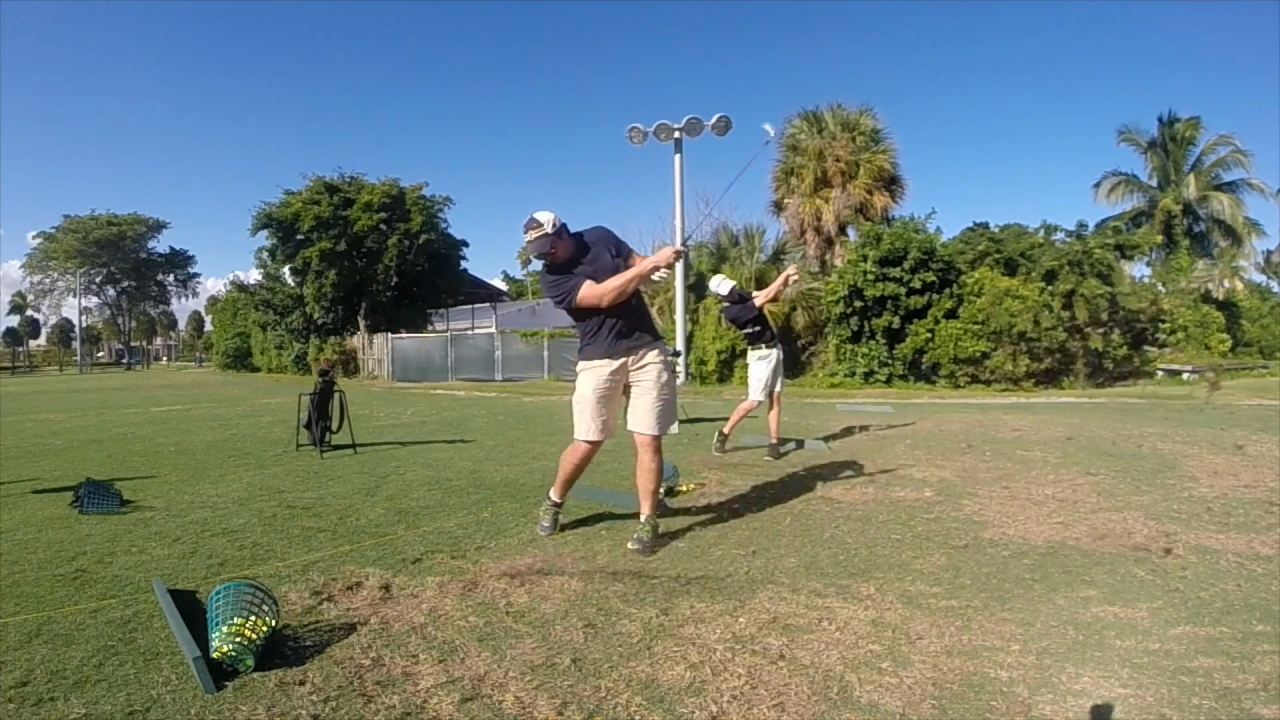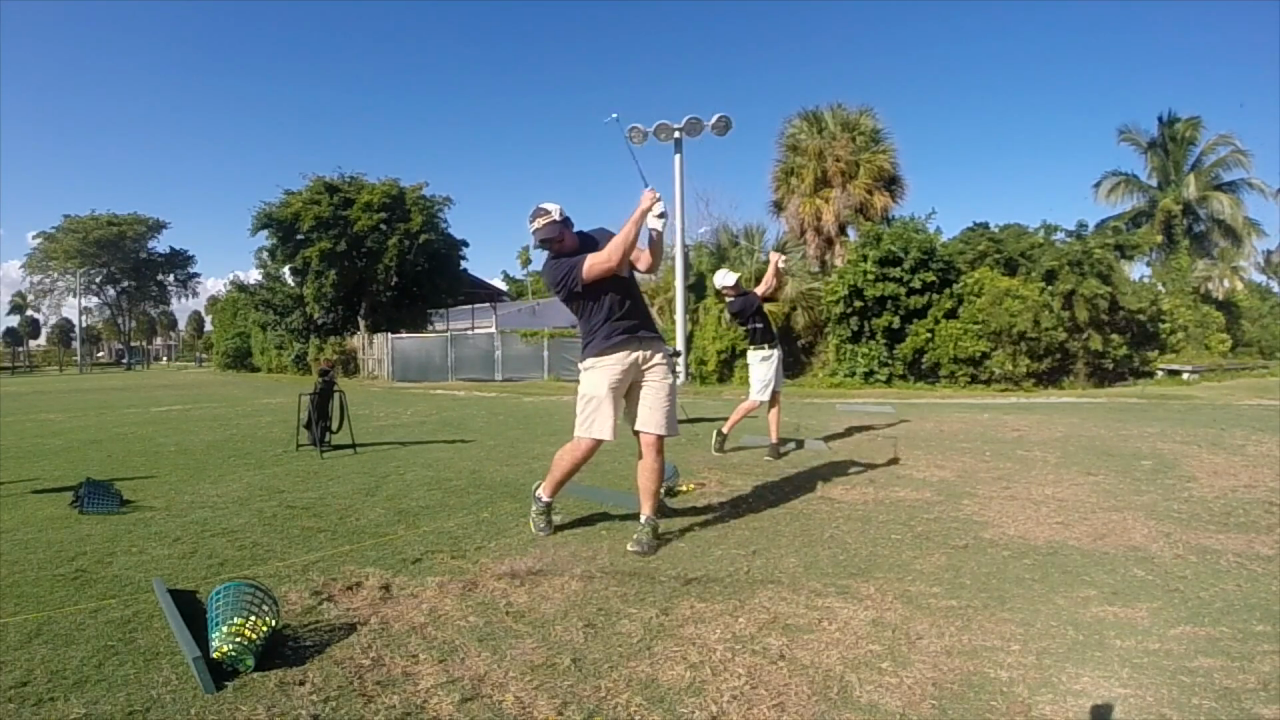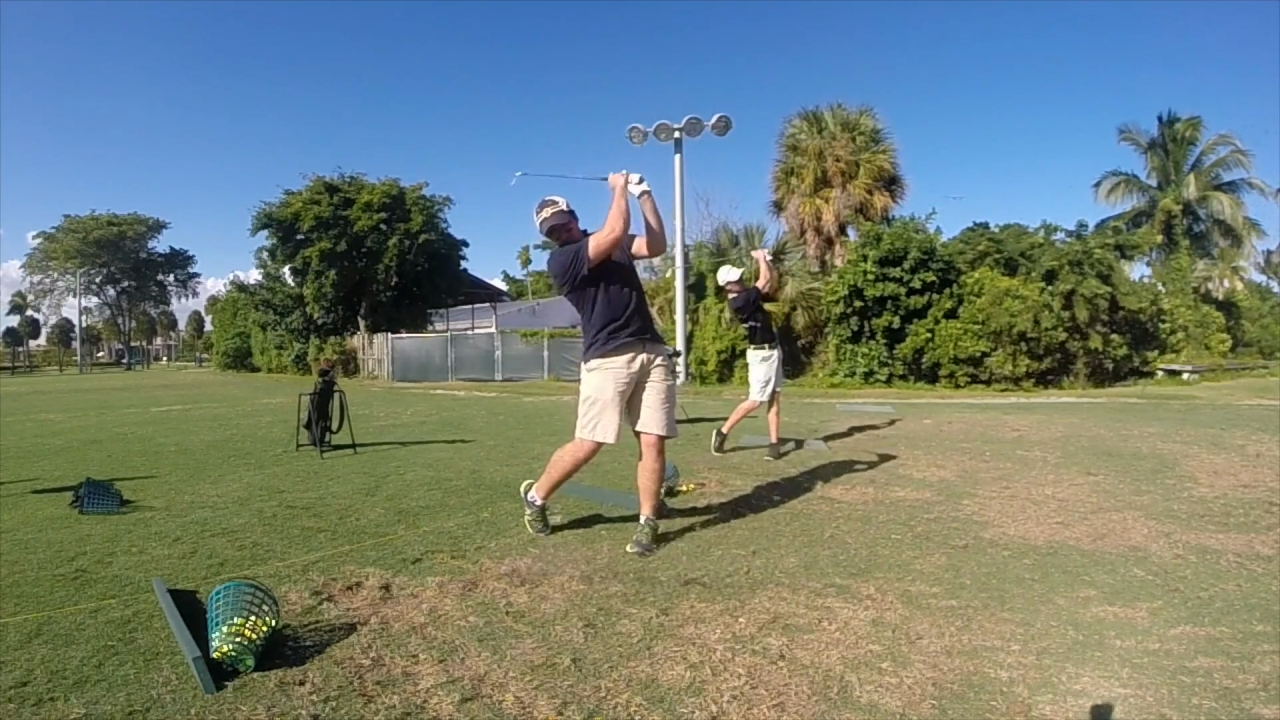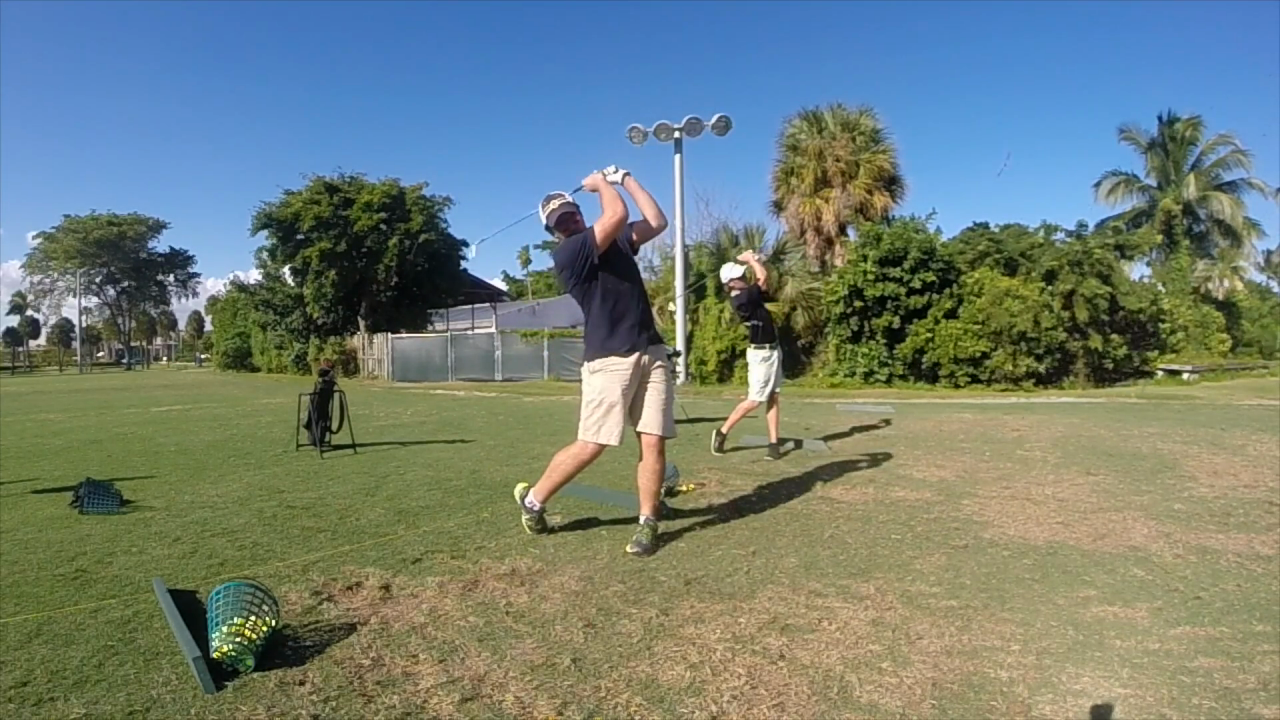
dt=0.3s
person 1, frame 1
left shoulder: (599, 237)
right shoulder: (552, 278)
left elbow: (639, 273)
right elbow: (606, 294)
left wrist: (655, 268)
right wrist: (653, 261)
left hip: (648, 352)
right hip: (600, 361)
left knee: (648, 441)
right knee: (586, 444)
left ankle: (647, 522)
right ankle: (553, 500)
person 1, frame 2
left shoulder: (599, 236)
right shoulder: (556, 268)
left elbow: (646, 264)
right elbow: (612, 261)
left wrist: (655, 229)
right wrist: (641, 210)
left hip: (651, 350)
right hip: (605, 358)
left knee: (652, 441)
right knee: (587, 443)
left ankle: (648, 522)
right ankle: (543, 497)
person 1, frame 3
left shoulder: (608, 243)
right shoulder: (561, 262)
left elbow: (657, 245)
right elbow: (615, 232)
left wrist: (643, 194)
right wrist: (618, 188)
left hip: (652, 352)
right hip: (607, 360)
left knee: (653, 442)
right knee: (587, 444)
left ankle: (648, 523)
right ankle: (536, 496)
person 1, frame 4
left shoulder: (615, 239)
right shoulder: (568, 255)
left elbow: (657, 223)
right elbow: (618, 215)
left wrist: (624, 179)
right wrist: (601, 185)
left hip: (651, 353)
right hip: (609, 360)
left knee: (653, 443)
right knee: (591, 445)
left ankle: (648, 523)
right ankle: (533, 499)
person 2, frame 1
left shoulder: (740, 296)
right shoulder: (731, 312)
left elbow: (766, 292)
right elbow: (767, 296)
left wrist: (787, 281)
right wrist: (785, 273)
left hip: (774, 350)
right hip: (760, 355)
left knee: (775, 398)
right knee: (754, 400)
left ankle: (774, 443)
right ankle: (724, 433)
person 2, frame 2
left shoulder: (742, 295)
right shoulder: (736, 305)
left elbow: (771, 287)
right elbow: (765, 285)
left wrist: (777, 266)
right wrist: (773, 261)
left hip: (773, 350)
right hip: (760, 355)
left knee: (774, 398)
right knee: (755, 400)
left ankle: (774, 443)
right ankle: (723, 432)
person 2, frame 3
left shoulder: (746, 294)
right shoulder: (739, 302)
left elbow: (769, 284)
right elbow: (765, 279)
left wrist: (765, 260)
right wrist: (760, 258)
left hip: (773, 350)
right hip: (760, 354)
left knee: (774, 397)
right knee: (755, 400)
left ankle: (774, 443)
right ankle: (722, 432)
person 2, frame 4
left shoulder: (748, 293)
right shoulder: (741, 299)
left elbow: (762, 281)
right elbow: (763, 277)
left wrist: (750, 260)
right wrist: (750, 259)
left hip: (773, 350)
right hip: (760, 354)
left knee: (773, 397)
right knee: (754, 400)
left ankle: (773, 443)
right ankle: (722, 432)
